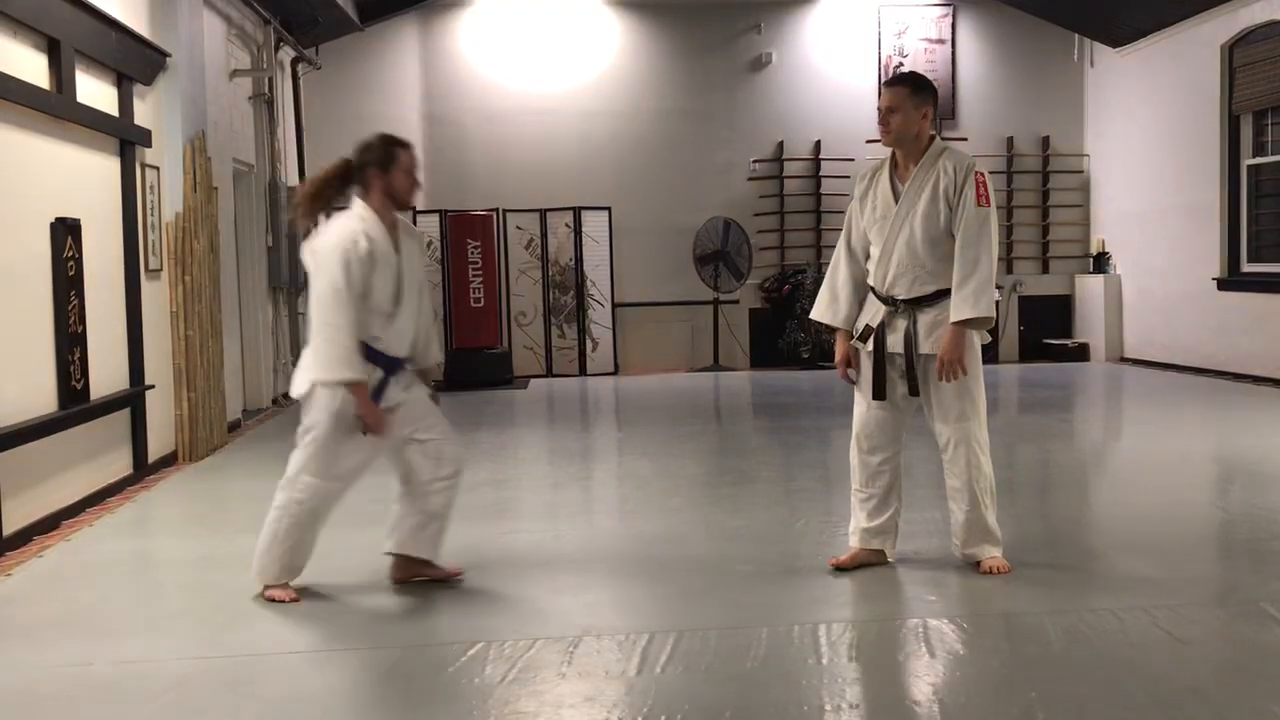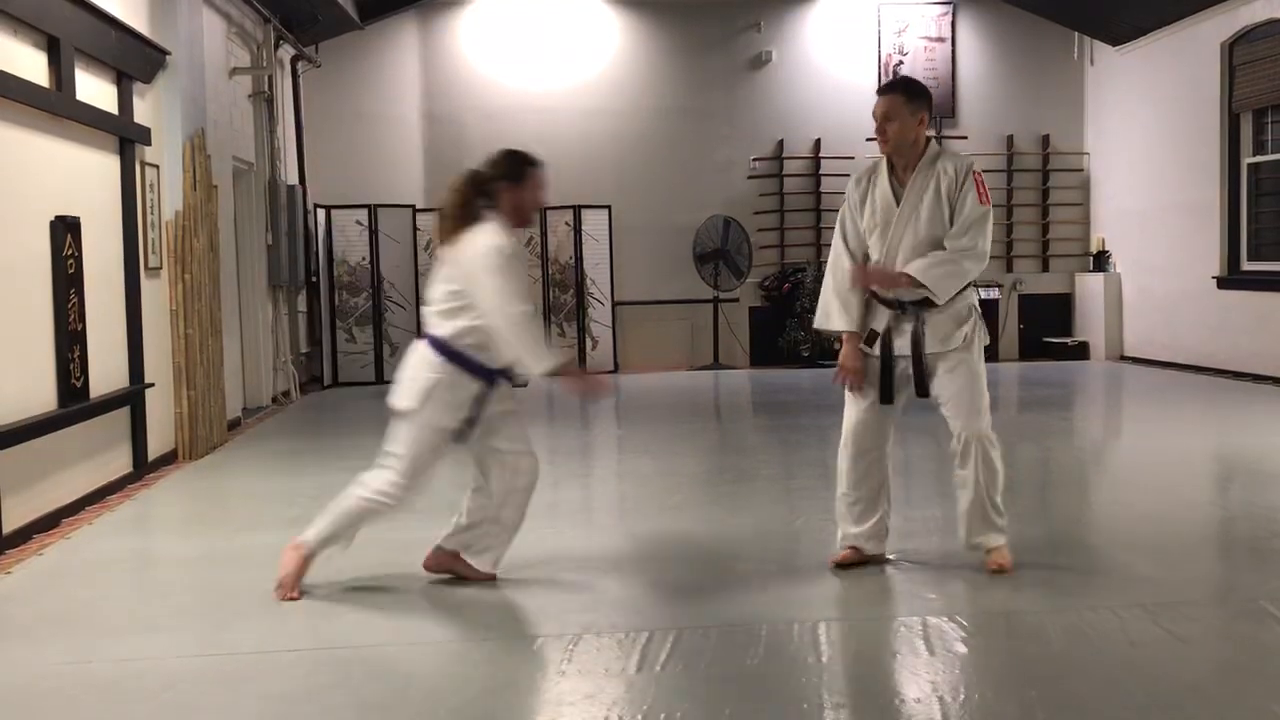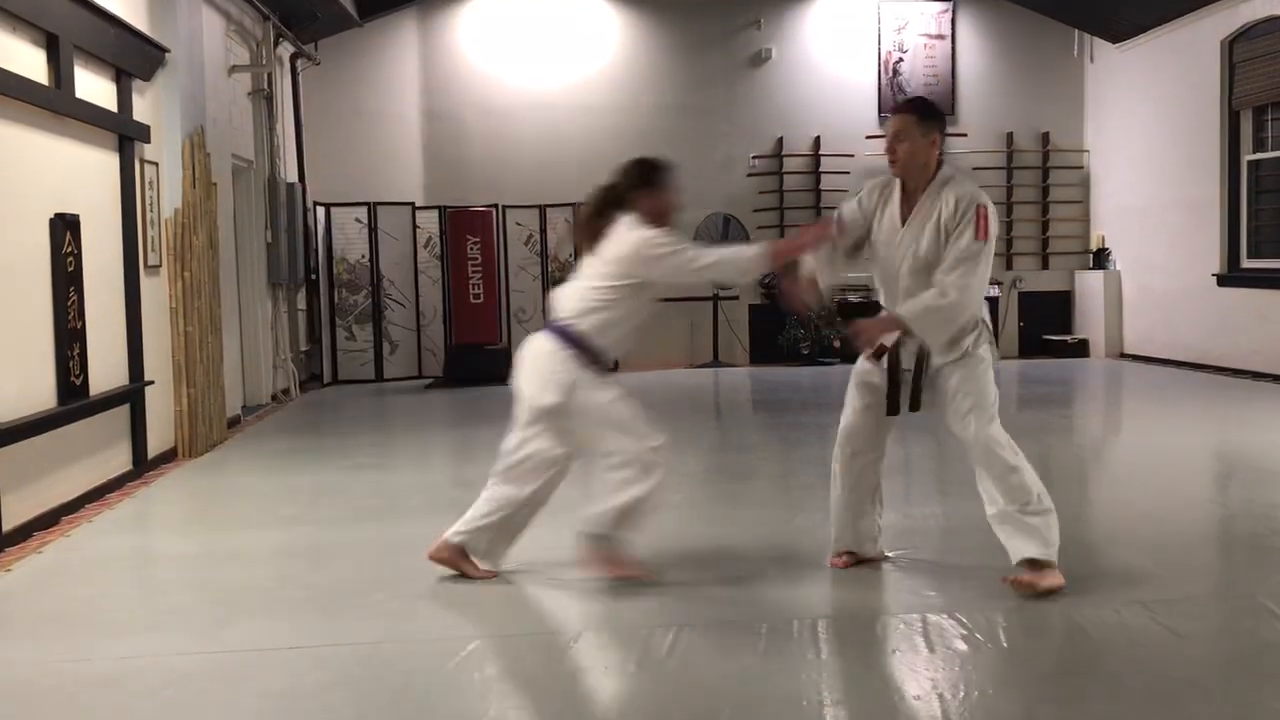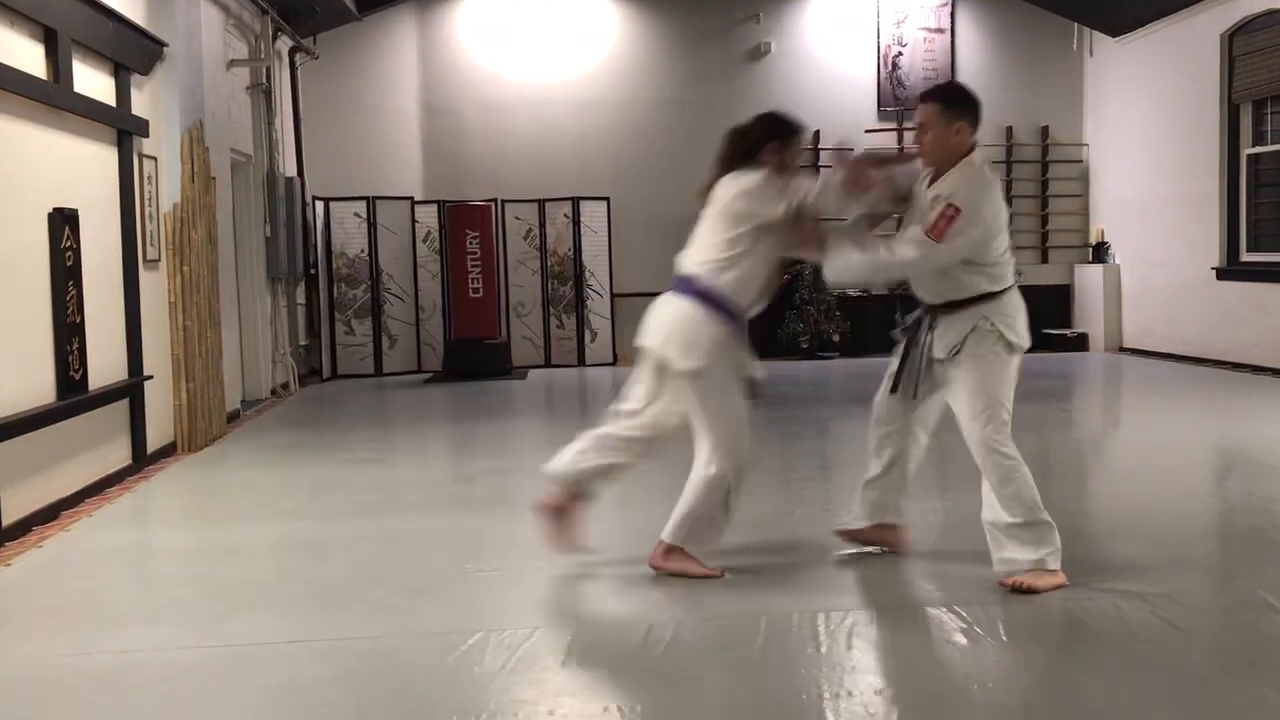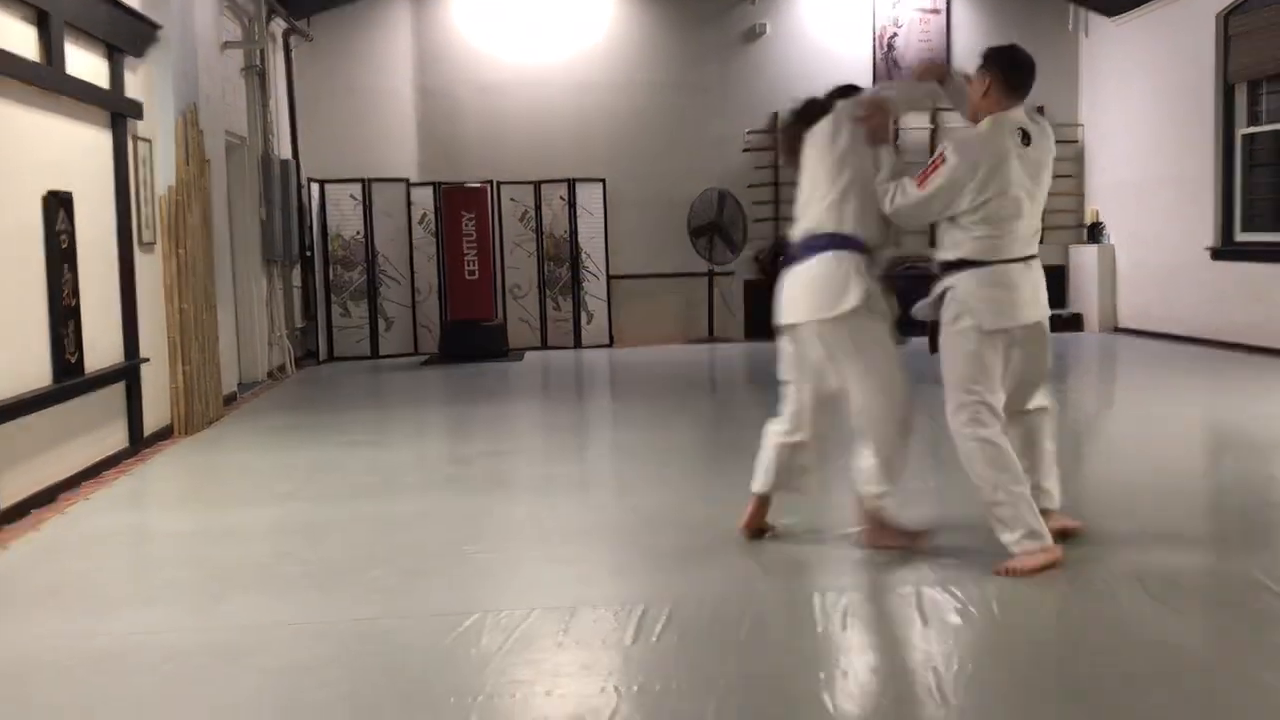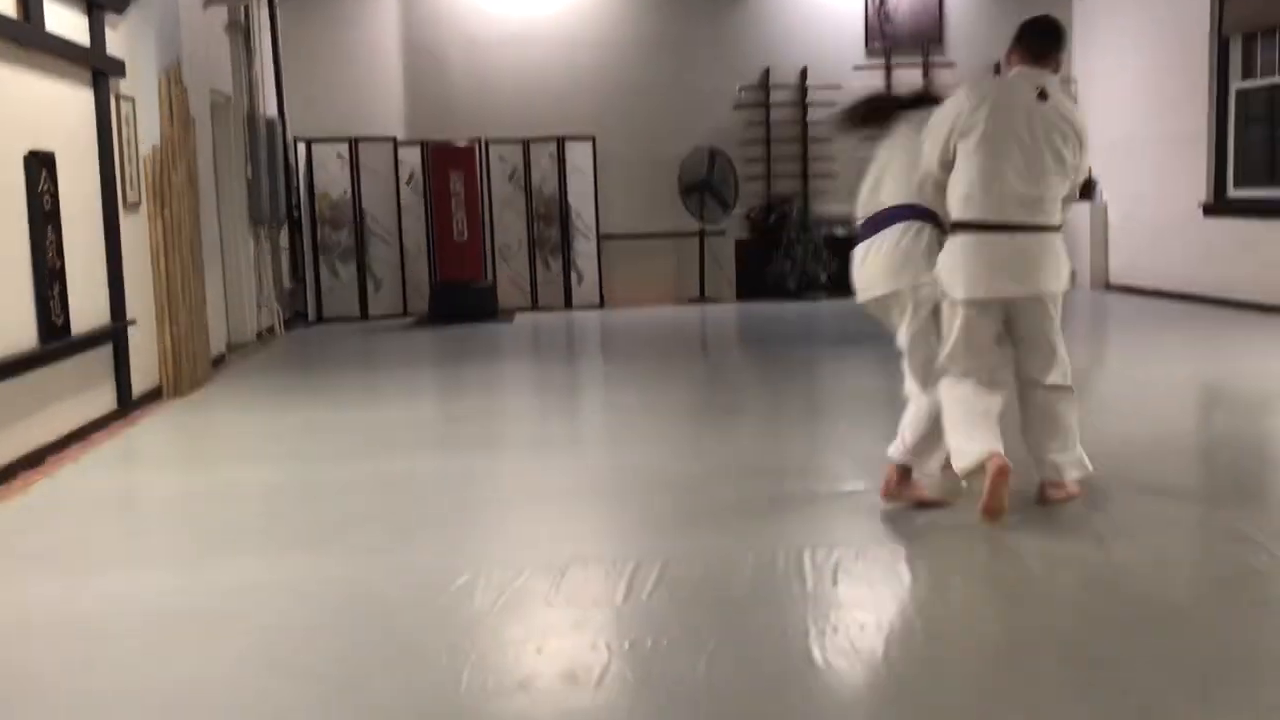
dt=0.2s
person 1, frame 1
left shoulder: (961, 173)
right shoulder: (871, 181)
left elbow: (975, 259)
right elbow: (851, 258)
left wrist: (957, 331)
right wrist: (843, 331)
left hip: (943, 324)
right hip: (880, 324)
left knee: (962, 437)
right knee: (872, 436)
left ankle: (982, 545)
right ankle: (871, 540)
person 1, frame 2
left shoulder: (958, 174)
right shoulder: (863, 184)
left elbow: (970, 252)
right elbow: (842, 262)
left wrist: (901, 275)
right wrist: (849, 338)
left hip: (945, 323)
right hip: (879, 323)
left knee: (971, 429)
right knee: (861, 433)
left ankle: (990, 538)
right ankle: (862, 540)
person 1, frame 3
left shoulder: (966, 202)
right shoulder: (876, 194)
left elbow: (961, 287)
right elbow: (837, 239)
left wrist: (895, 322)
right wrist: (807, 276)
left hip: (955, 337)
right hip: (894, 336)
left knee: (983, 436)
right knee: (857, 437)
left ankle: (1041, 558)
right ankle: (857, 542)
person 1, frame 4
left shoulder: (965, 196)
right shoulder: (954, 168)
left elbow: (897, 258)
left wrist: (829, 260)
right wrist: (880, 184)
left hip: (980, 328)
right hip: (943, 322)
left knee: (987, 437)
right knee: (893, 412)
left ankle: (1043, 562)
right ankle: (884, 521)
person 1, frame 5
left shoulder: (967, 150)
right shoulder: (1041, 134)
left elbow: (902, 203)
right elbow: (996, 119)
left wrist: (884, 144)
right wrist: (947, 79)
left hip: (976, 295)
right hip: (1023, 285)
left knee: (973, 421)
right knee: (1027, 401)
left ankle: (1033, 539)
right ankle: (1045, 510)
person 1, frame 6
left shoulder: (972, 98)
right shoulder: (1069, 118)
left elbow: (933, 167)
left hip: (973, 257)
right hip: (1039, 256)
left knee: (965, 376)
right knee: (1045, 373)
left ankle: (987, 456)
right ankle: (1056, 475)
person 2, frame 1
left shoulder: (407, 235)
right shoulder: (346, 236)
left elbow: (417, 312)
right elbow: (333, 321)
left wrist: (428, 373)
right wrist: (358, 392)
left hip: (393, 372)
right hip: (343, 372)
left knee: (440, 461)
right knee: (314, 479)
left ankle: (411, 556)
right ankle: (273, 574)
person 2, frame 2
left shoulder: (505, 243)
right shoulder: (488, 249)
right elbow: (510, 322)
right wrist: (567, 370)
left hip: (480, 382)
right hip: (442, 378)
left knee: (515, 468)
right knee: (394, 479)
left ankle: (456, 553)
right ankle: (305, 547)
person 2, frame 3
left shoulder: (624, 238)
right shoulder: (643, 247)
right elbow: (711, 265)
right wrist: (788, 249)
left hip: (556, 359)
right hip: (561, 367)
left knee: (529, 468)
right knee: (639, 453)
left ankle: (459, 545)
right ankle: (601, 541)
person 2, frame 4
left shoulder: (748, 192)
right shoulder: (752, 187)
right elbow: (820, 195)
left hip: (675, 320)
right hip: (697, 329)
left knee: (634, 419)
right knee: (726, 451)
left ankle: (564, 490)
right ankle: (672, 548)
person 2, frame 5
left shoulder: (818, 151)
right shoulder: (836, 128)
right elbow: (903, 95)
left hip: (800, 287)
right hip: (839, 280)
left knee: (798, 407)
right knee: (882, 401)
left ankle: (758, 508)
right ankle: (875, 513)
person 2, frame 6
left shoulder: (890, 148)
right shoulder: (929, 125)
left hip: (870, 258)
right hip: (906, 252)
left knee: (924, 368)
right knee: (937, 373)
right ankle: (900, 477)
